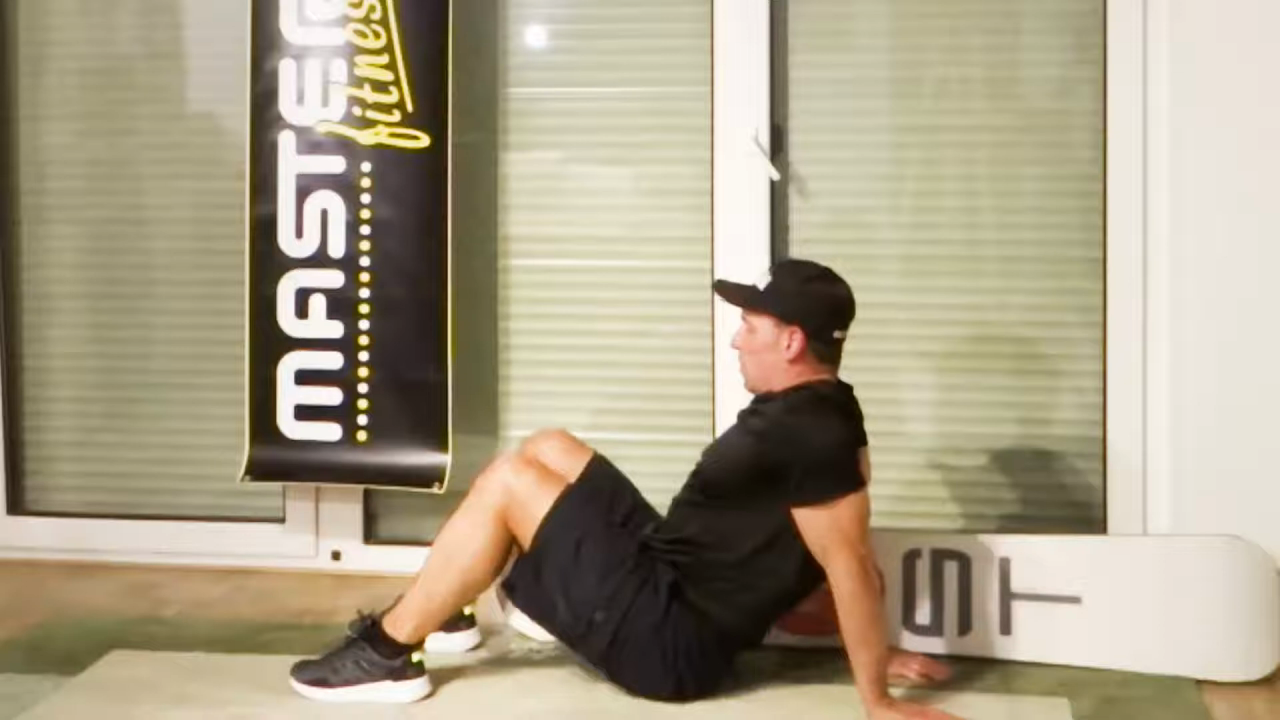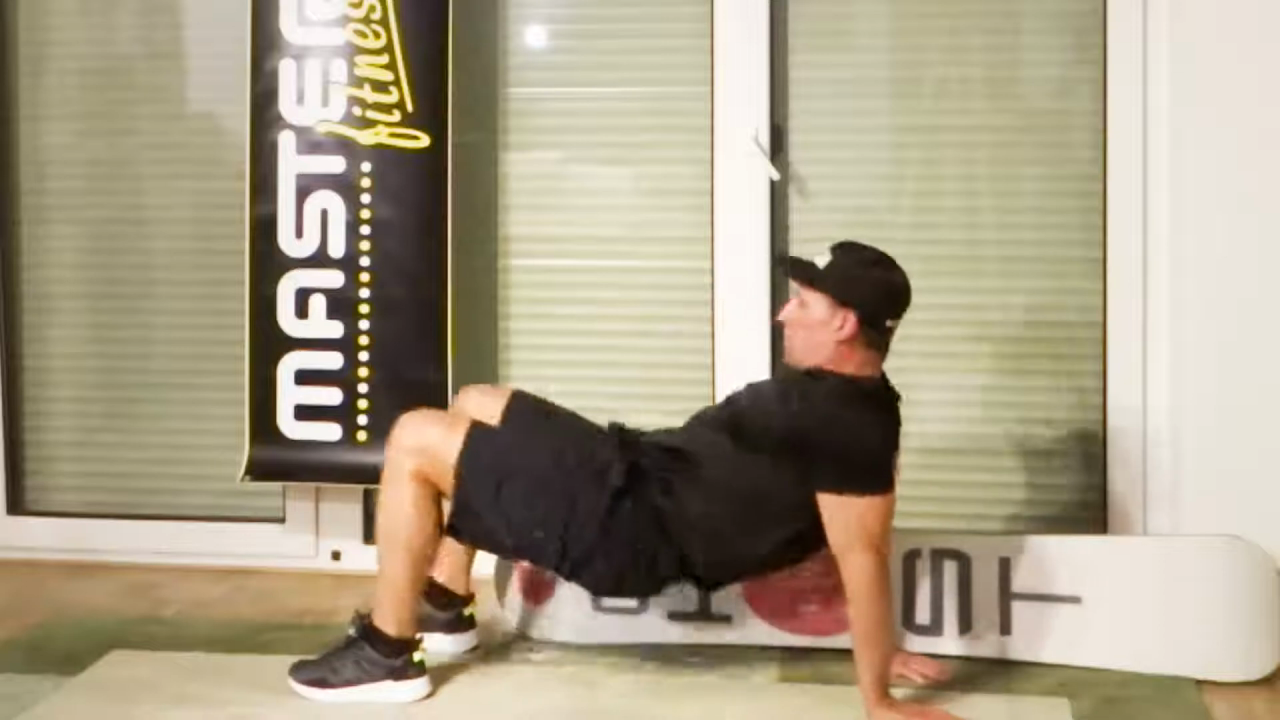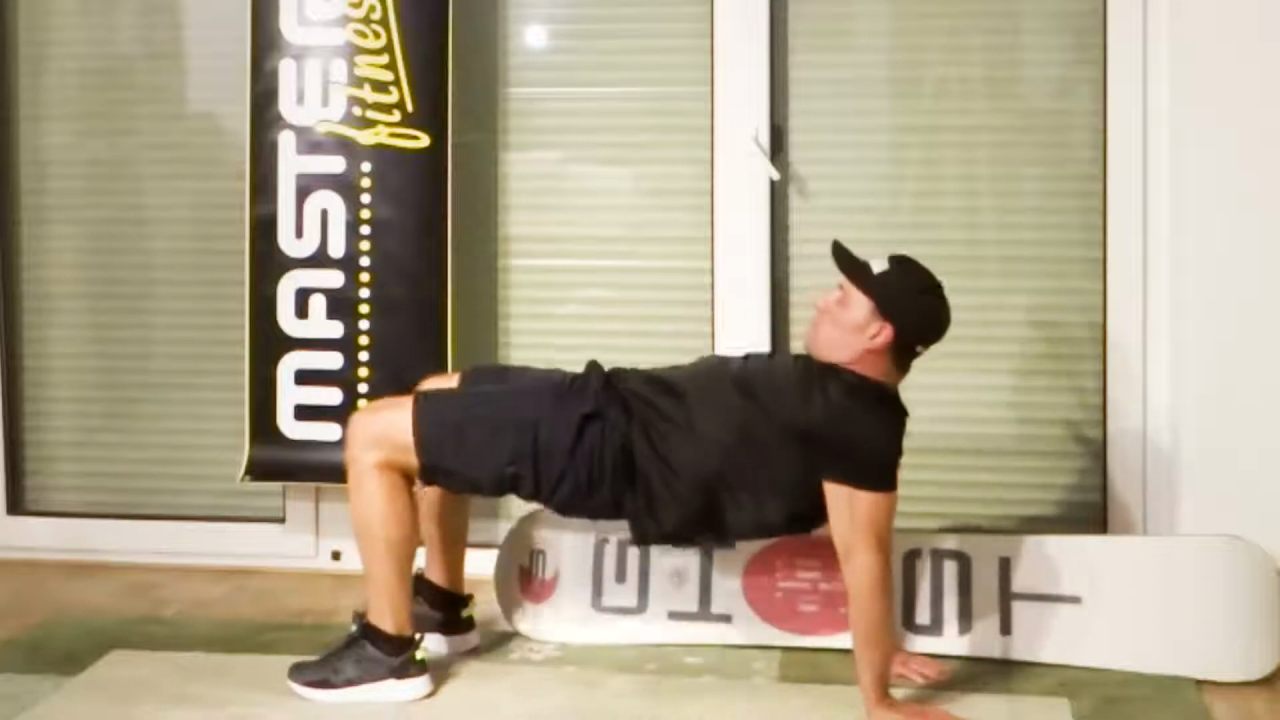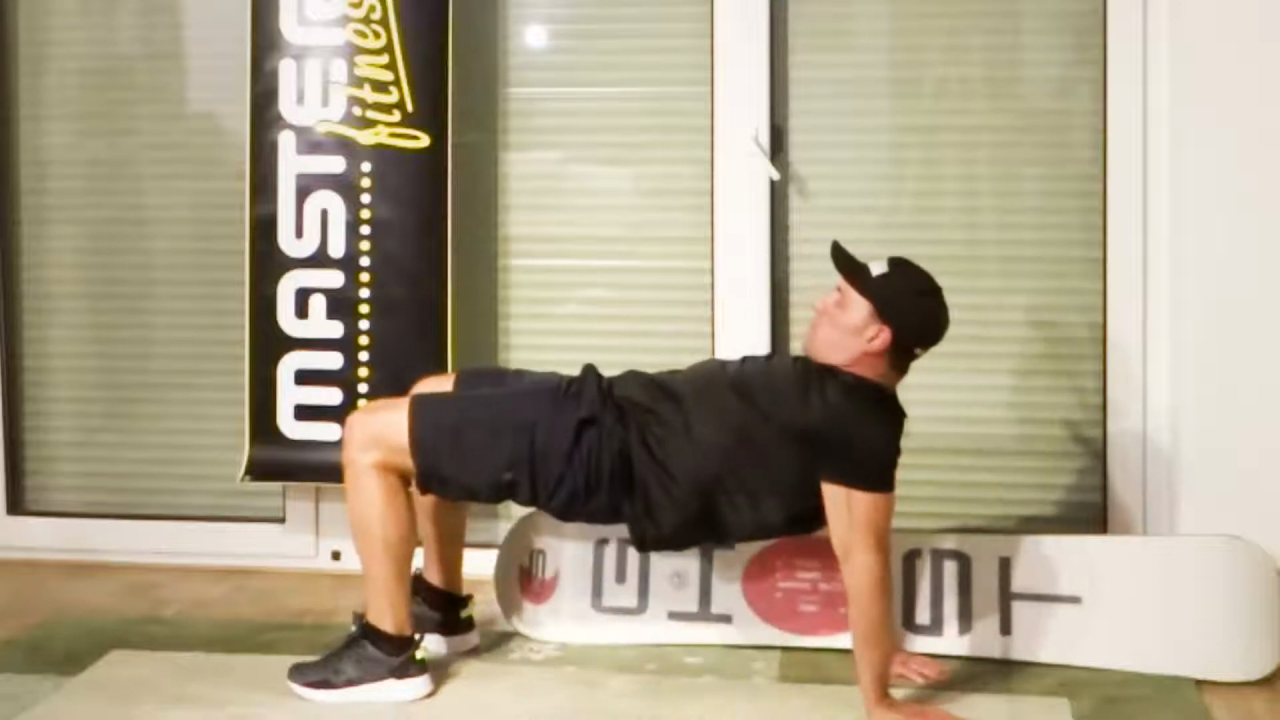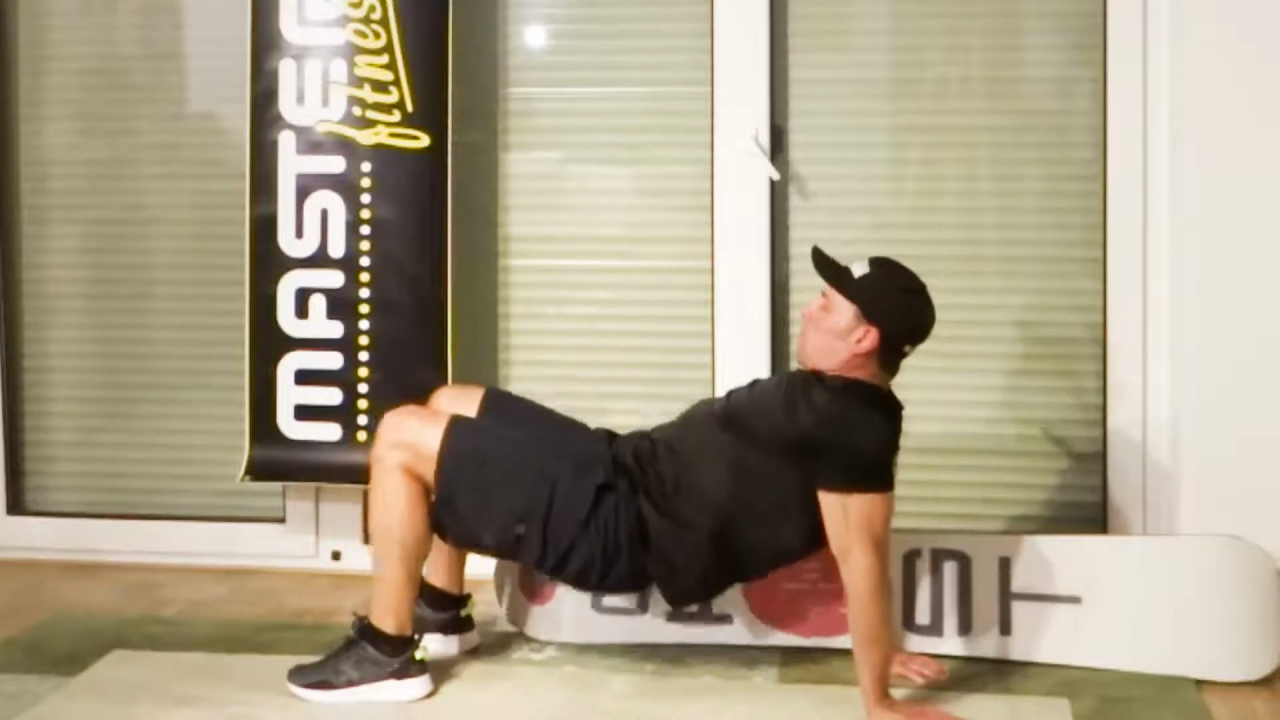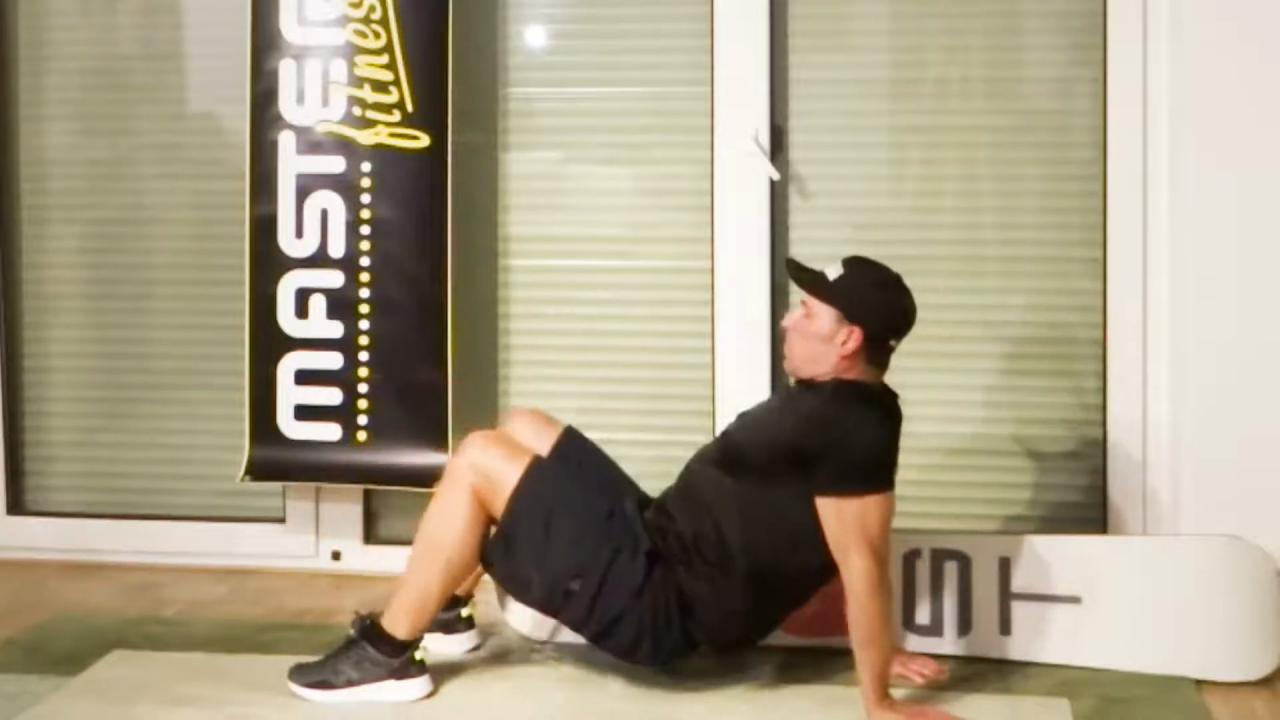
dt=0.5s
person 1, frame 1
left shoulder: (812, 434)
right shoulder: (808, 407)
left elbow: (850, 565)
right elbow: (849, 556)
left hip: (669, 645)
right hip: (663, 566)
left knee: (509, 481)
right knee: (549, 448)
left ankle: (387, 653)
right ankle: (434, 611)
person 1, frame 2
left shoulder: (850, 424)
right shoulder: (842, 396)
left elbow: (862, 558)
left hip: (628, 520)
right hip: (635, 478)
left knee: (414, 440)
right knee: (474, 405)
left ankle: (387, 651)
right ankle: (444, 607)
person 1, frame 3
left shoulder: (858, 421)
right shoulder: (847, 394)
left elbow: (864, 555)
left hip: (603, 445)
left knee: (373, 435)
right knee: (435, 398)
left ankle: (388, 649)
right ankle: (441, 607)
person 1, frame 4
left shoulder: (855, 422)
right shoulder: (841, 397)
left elbow: (863, 556)
left hip: (601, 451)
left knee: (368, 438)
right knee: (428, 402)
left ankle: (387, 650)
right ankle: (440, 608)
person 1, frame 5
left shoulder: (853, 424)
right shoulder: (841, 402)
left elbow: (861, 557)
right elbow: (859, 554)
left hip: (615, 522)
right hip: (620, 472)
left knee: (401, 439)
right knee: (448, 406)
left ankle: (386, 650)
right ankle: (440, 610)
person 1, frame 6
left shoulder: (852, 424)
right shoulder: (831, 400)
left elbow: (862, 560)
left hip: (660, 603)
right hip: (657, 545)
left knee: (480, 458)
right knee: (524, 428)
left ankle: (387, 652)
right ankle: (439, 609)
